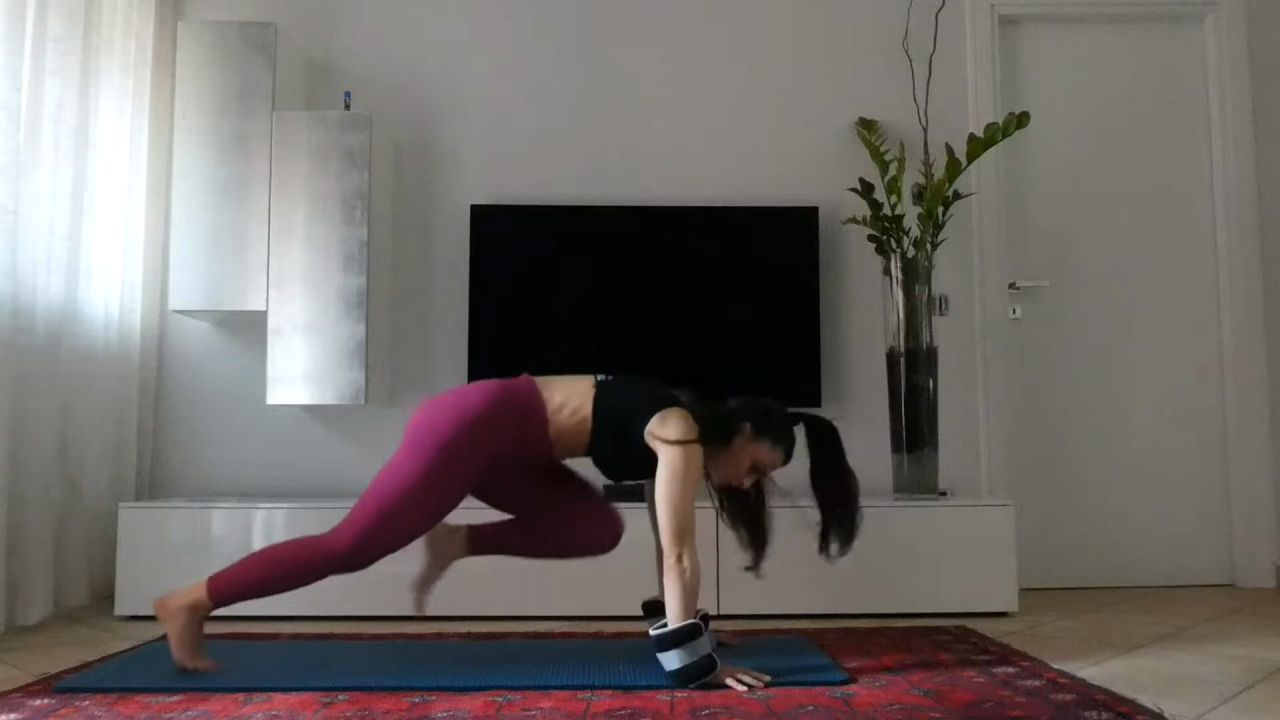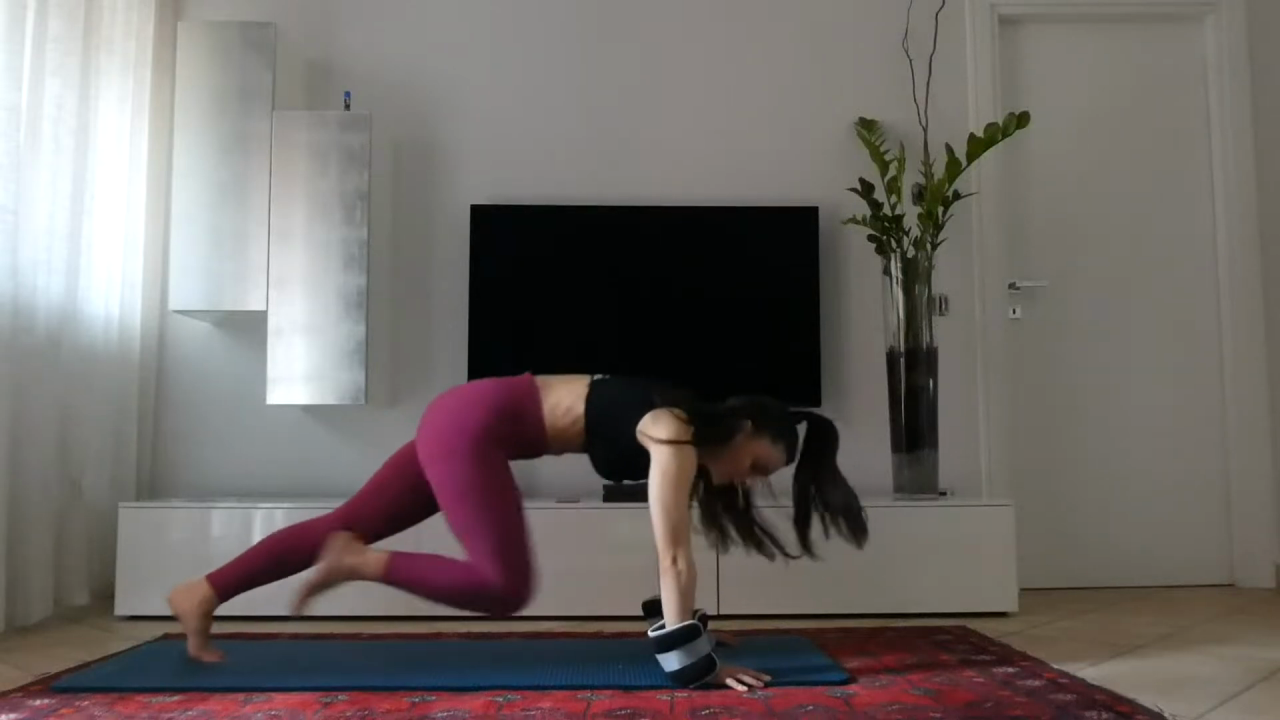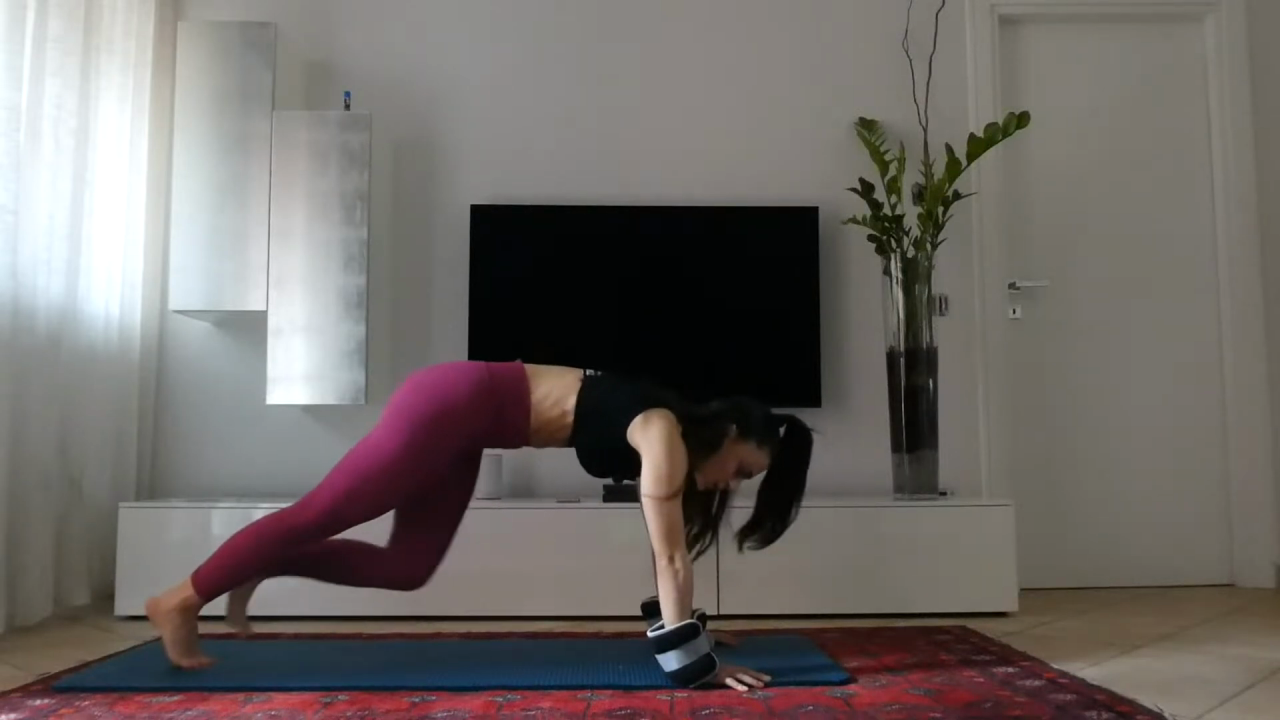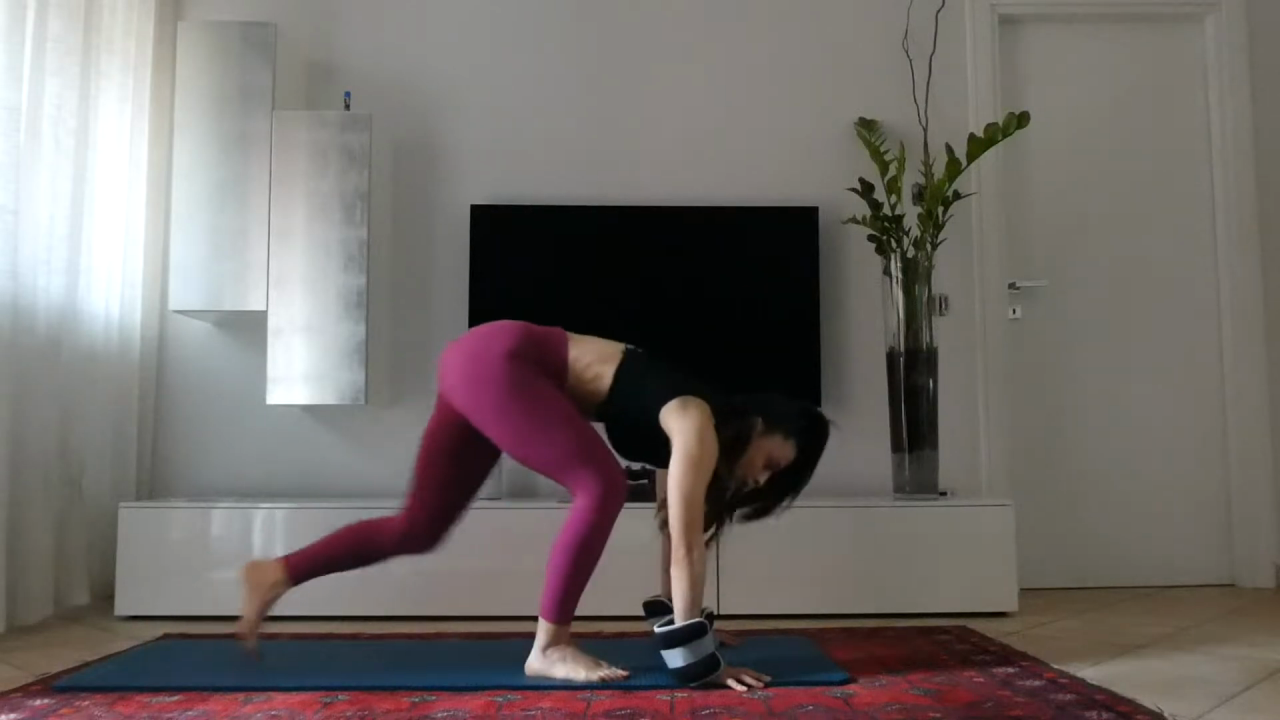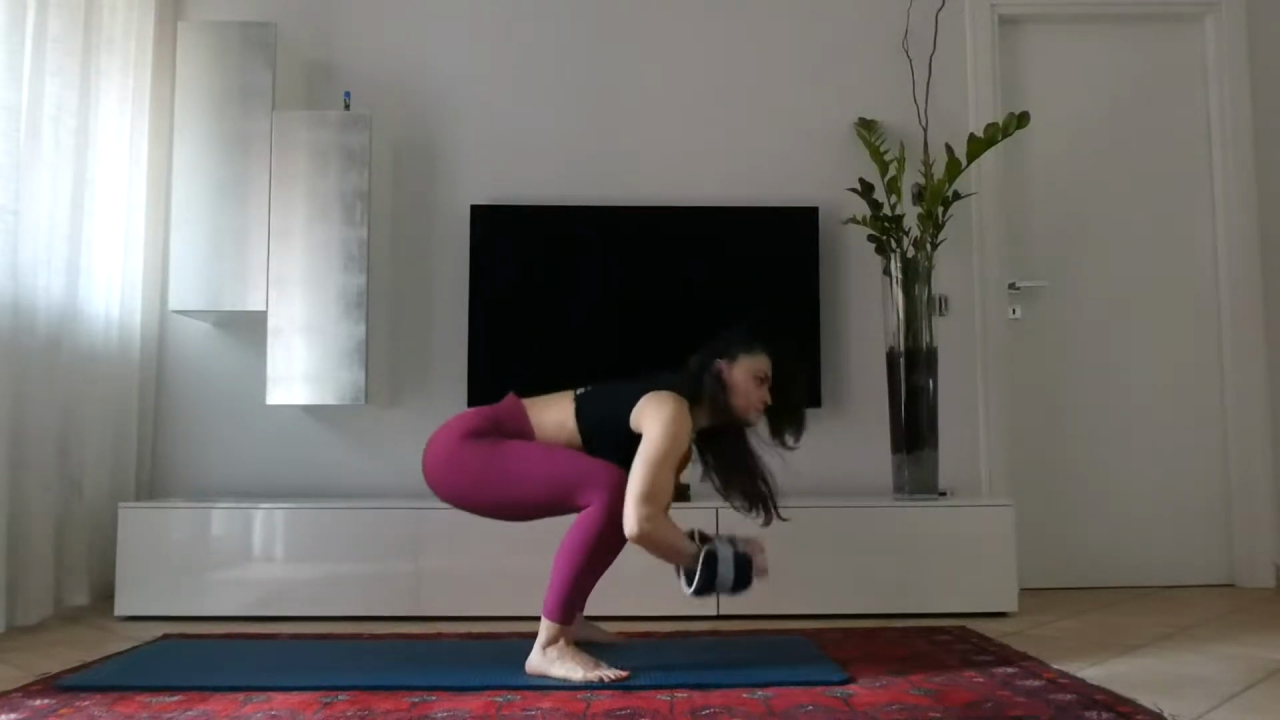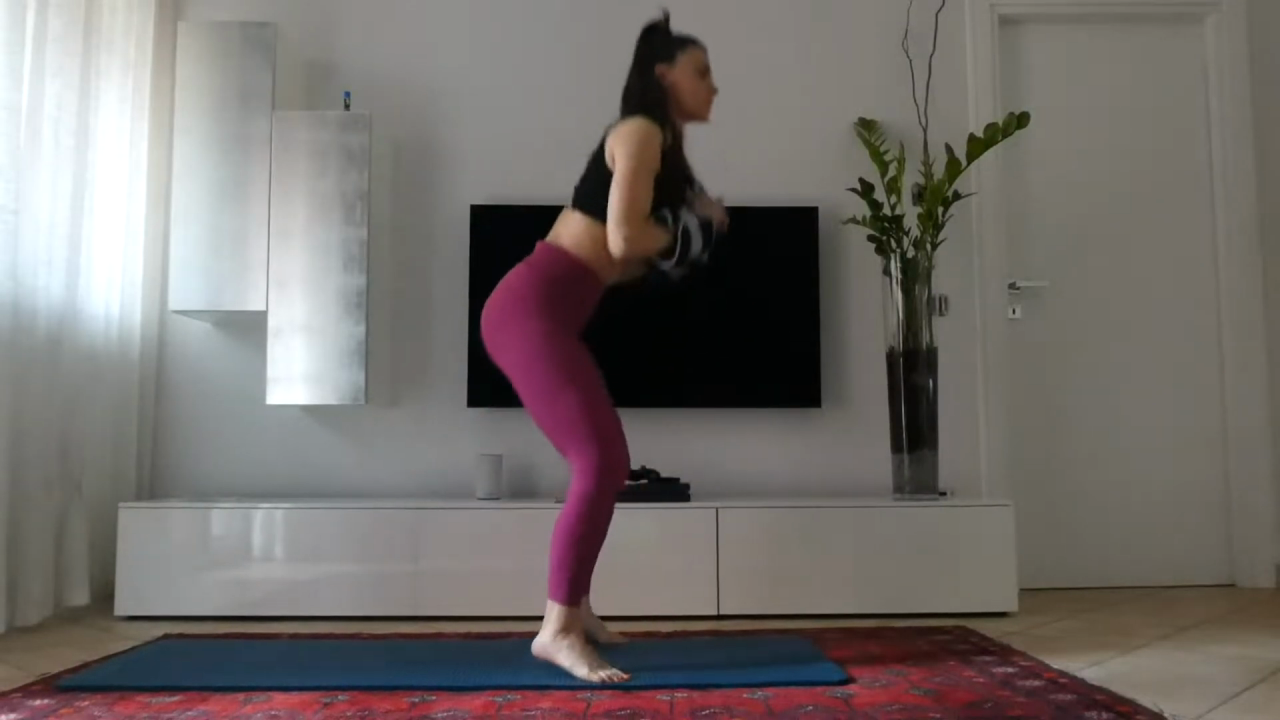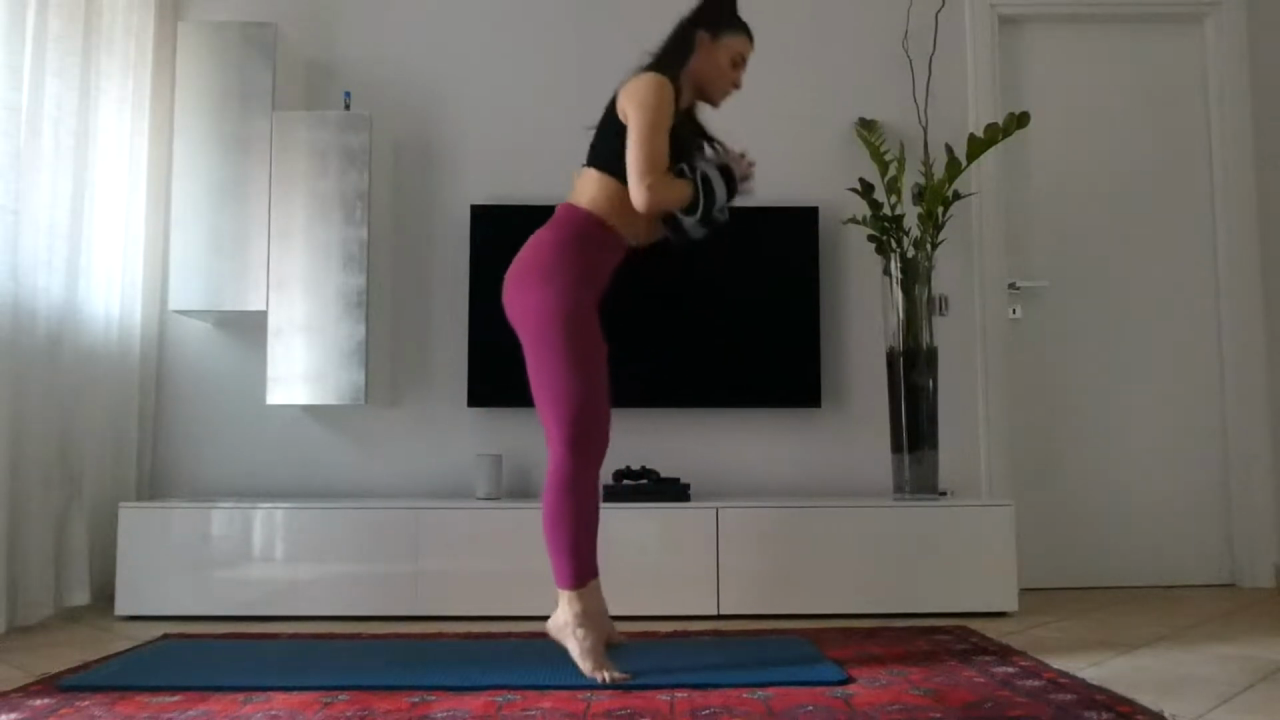
dt=0.7s
person 1, frame 1
left shoulder: (682, 435)
right shoulder: (684, 433)
left elbow: (674, 554)
right elbow: (678, 555)
left wrist: (686, 640)
right wrist: (691, 659)
left hip: (492, 441)
right hip: (473, 425)
left knee: (597, 528)
right knee: (347, 546)
left ankle: (456, 543)
right ankle: (188, 603)
person 1, frame 2
left shoulder: (689, 435)
right shoulder: (676, 433)
left elbow: (671, 555)
right elbow: (673, 554)
left wrist: (688, 637)
right wrist: (692, 660)
left hip: (473, 426)
right hip: (472, 422)
left knee: (345, 525)
right knee: (503, 585)
left ankle: (201, 595)
right ankle: (358, 565)
person 1, frame 3
left shoulder: (674, 438)
right shoulder: (667, 433)
left elbow: (671, 554)
right elbow: (669, 558)
left wrist: (689, 639)
right wrist: (693, 660)
left hip: (465, 416)
right hip: (455, 403)
left knee: (407, 568)
right knee: (319, 514)
left ankle: (261, 563)
right ankle: (179, 602)
person 1, frame 4
left shoulder: (693, 431)
right shoulder: (699, 426)
left elbow: (678, 540)
right elbow: (685, 547)
left wrist: (689, 636)
right wrist: (697, 657)
left hip: (488, 363)
right hip: (494, 359)
left knee: (419, 528)
right knee: (601, 485)
left ankle: (275, 574)
right ankle: (549, 648)
person 1, frame 5
left shoulder: (695, 418)
right shoulder: (671, 412)
left elbow: (644, 513)
right elbow: (638, 523)
left wrist: (714, 551)
right wrist: (716, 562)
left hip: (488, 448)
right hip: (462, 449)
left knee: (620, 494)
right knee: (608, 490)
left ankle: (568, 616)
right ankle: (551, 645)
person 1, frame 6
left shoulder: (656, 144)
right shoulder: (639, 133)
left elbow: (618, 267)
right elbow: (623, 239)
left wrist: (689, 225)
right wrist: (685, 233)
left hip: (543, 313)
right hip: (529, 309)
left knee: (603, 463)
right knee: (602, 462)
left ankle: (572, 610)
right ankle: (558, 630)
person 1, frame 7
left shoulder: (673, 109)
right shoulder: (654, 87)
left elbow: (642, 221)
right elbow: (646, 194)
left wrist: (711, 183)
right wrist: (711, 186)
left hip: (567, 280)
right hip: (553, 274)
left knee: (586, 445)
right knee: (575, 442)
left ankle: (582, 601)
right ankle: (574, 611)
